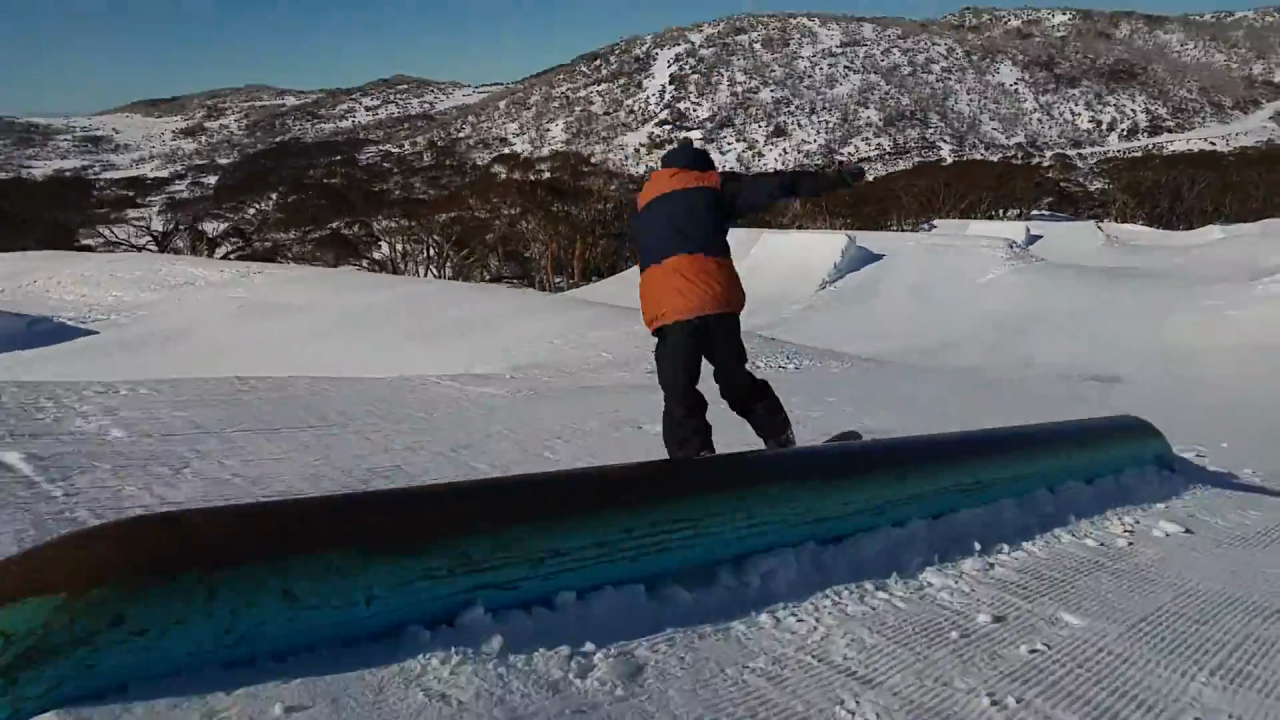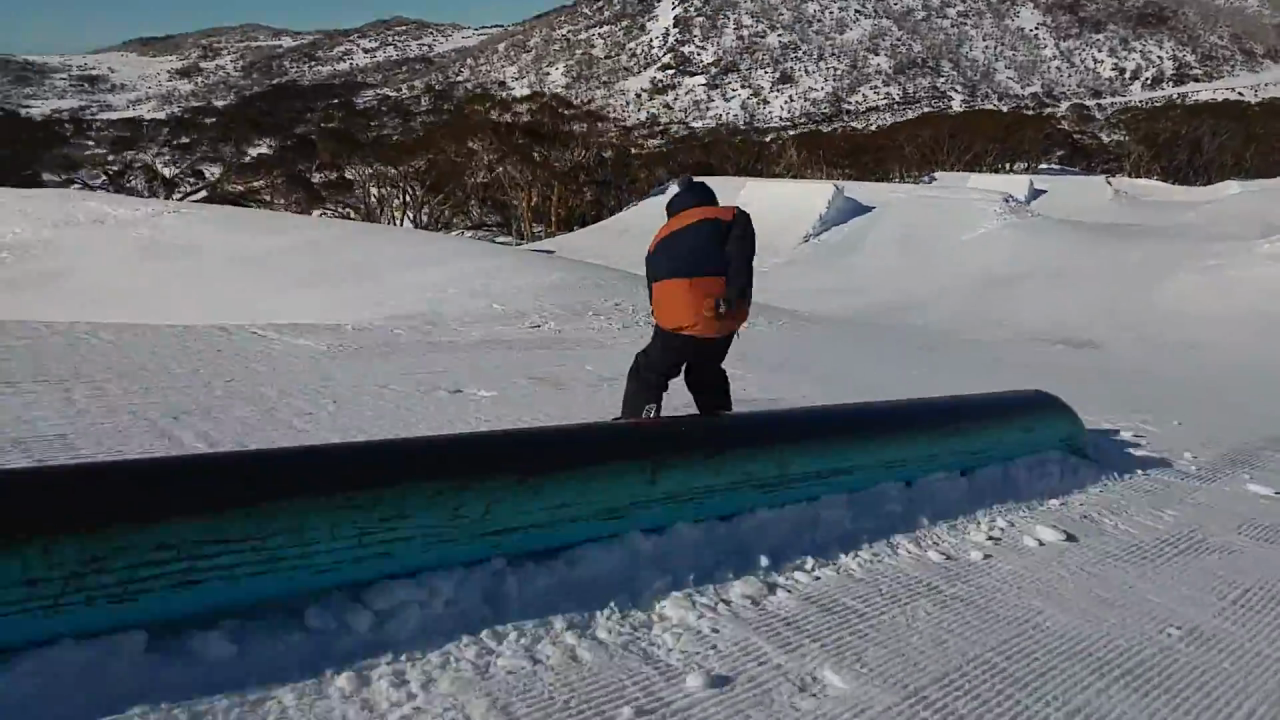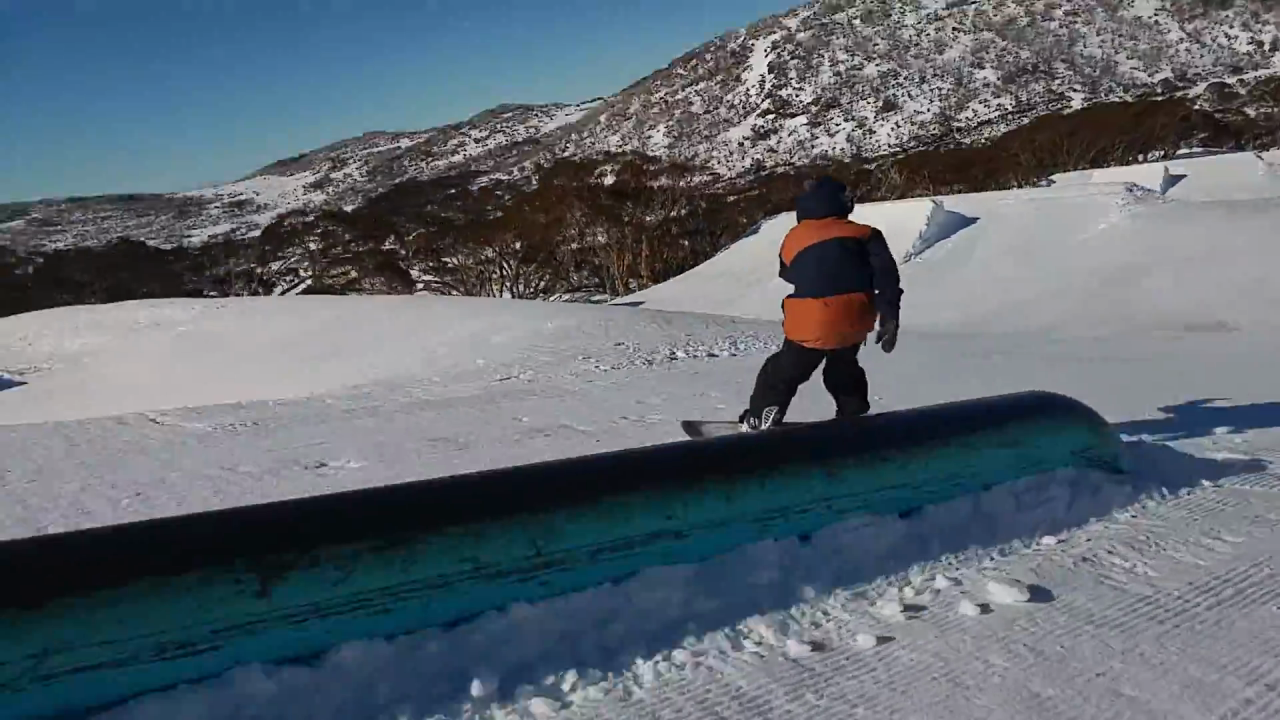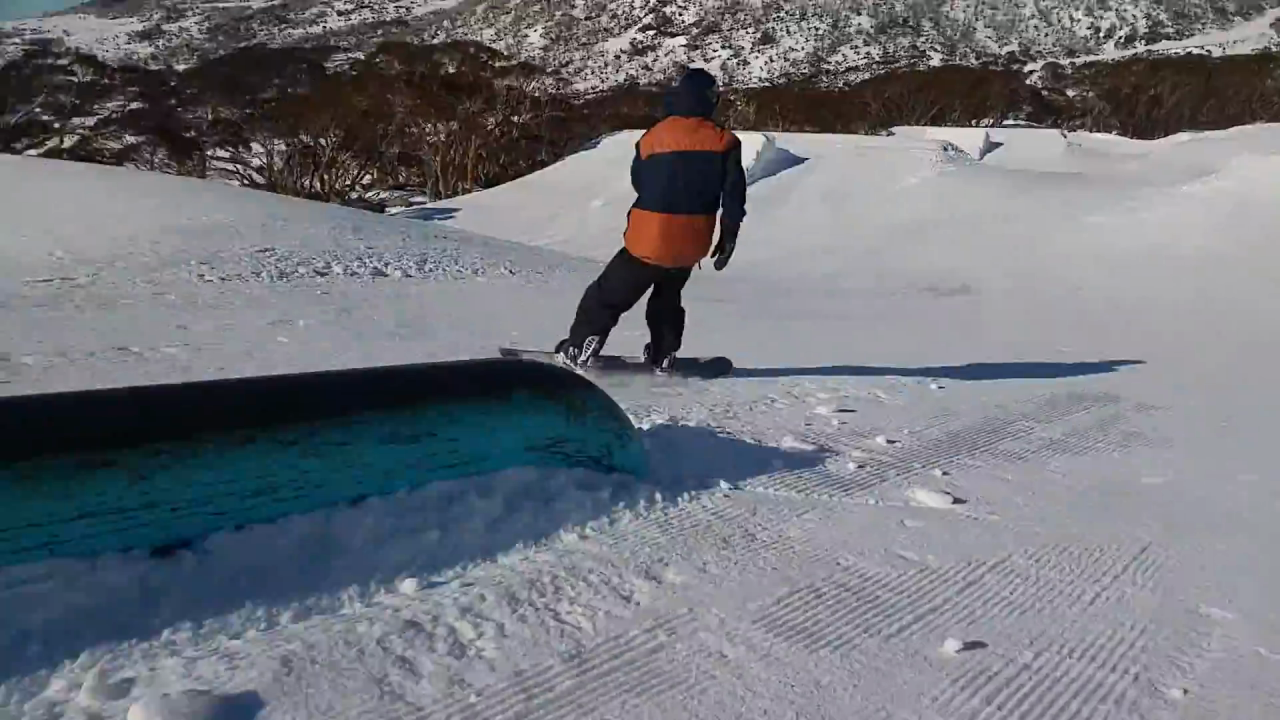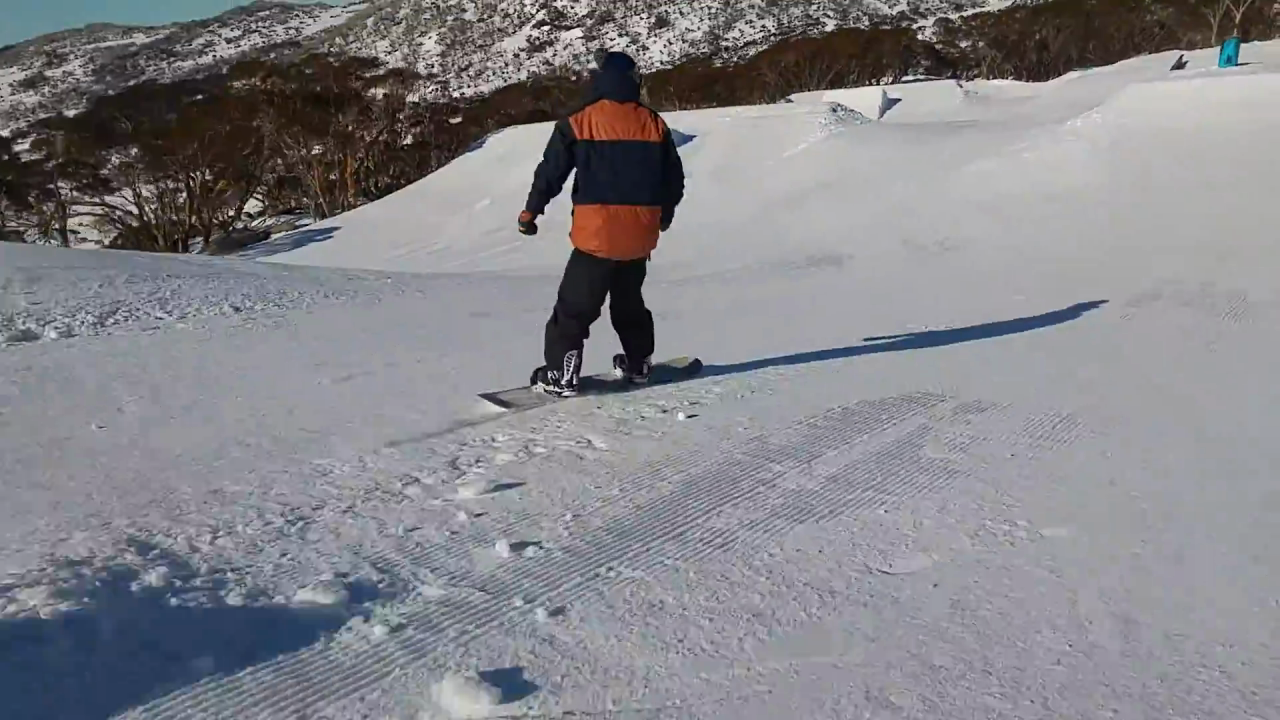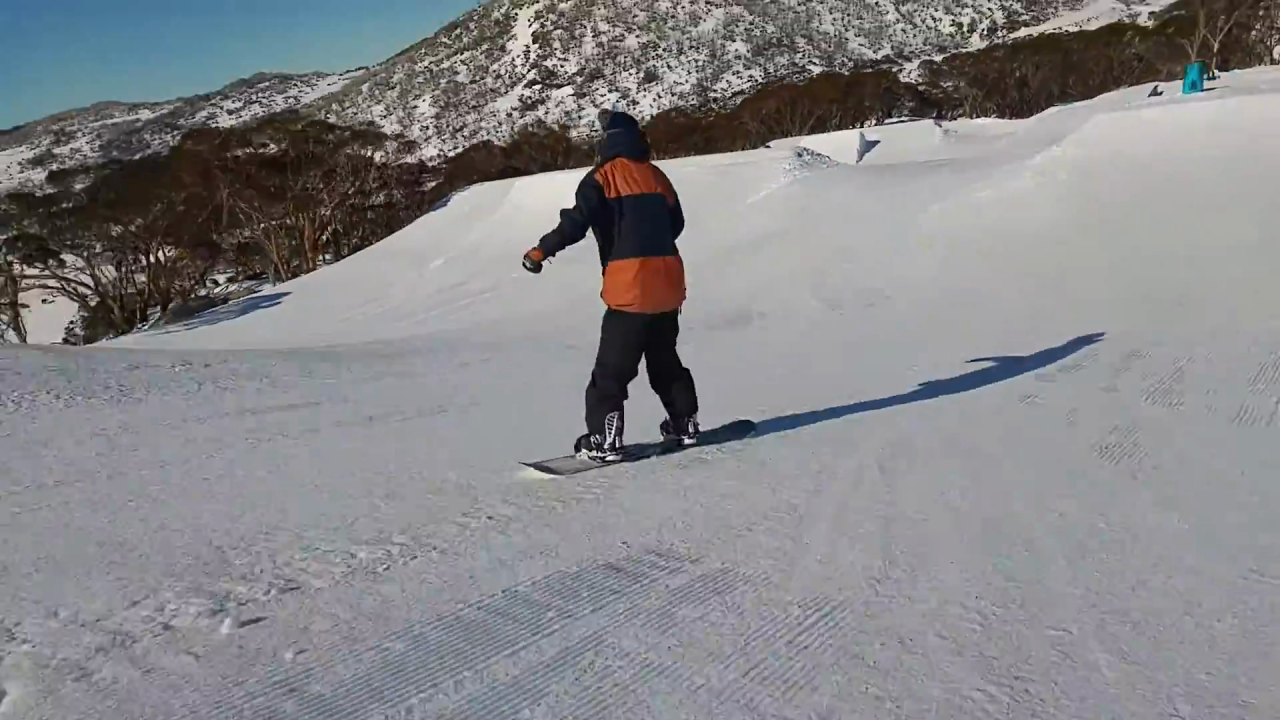
dt=0.3s
person 1, frame 1
left shoulder: (647, 194)
right shoulder: (714, 184)
right elbow: (766, 186)
right wrist: (821, 184)
left hip: (667, 303)
right hip: (713, 296)
left knee: (680, 397)
right knee: (734, 378)
left ankle: (695, 462)
right ankle: (782, 443)
person 1, frame 2
left shoulder: (660, 240)
right shoulder: (732, 217)
left elbow: (657, 293)
right elbow: (741, 254)
right wrist: (734, 300)
left hip: (679, 313)
right hip: (720, 313)
left knee: (650, 371)
right knee: (704, 372)
person 1, frame 3
left shoulder: (792, 240)
right shoulder: (864, 234)
right elbow: (886, 275)
right wrist: (889, 320)
left hip: (811, 323)
right hip: (855, 320)
left knee: (781, 374)
right knee: (843, 368)
left ankle: (759, 423)
right ankle: (853, 420)
person 1, frame 4
left shoulder: (650, 138)
right shoulder: (724, 140)
right elbow: (733, 192)
right wrist: (728, 235)
left hip: (649, 237)
right hip: (691, 241)
left knee: (608, 296)
right knee: (667, 299)
left ankle: (579, 352)
right ankle: (663, 356)
person 1, frame 5
left shoulder: (580, 122)
right shoulder: (653, 122)
left elbow: (552, 170)
right elbow: (674, 174)
left wrist: (531, 210)
right wrist: (667, 208)
left hip: (599, 233)
right hip: (642, 231)
left knee: (575, 307)
right knee: (629, 300)
left ankle: (561, 376)
right ankle: (639, 364)
person 1, frame 6
left shoulder: (602, 178)
right shoulder: (658, 177)
left elbow: (578, 221)
right elbow: (675, 224)
left wrist: (542, 250)
left hip: (630, 288)
right hip: (669, 282)
left knee: (612, 370)
right knee: (664, 360)
left ankle: (605, 440)
right ankle: (684, 423)
